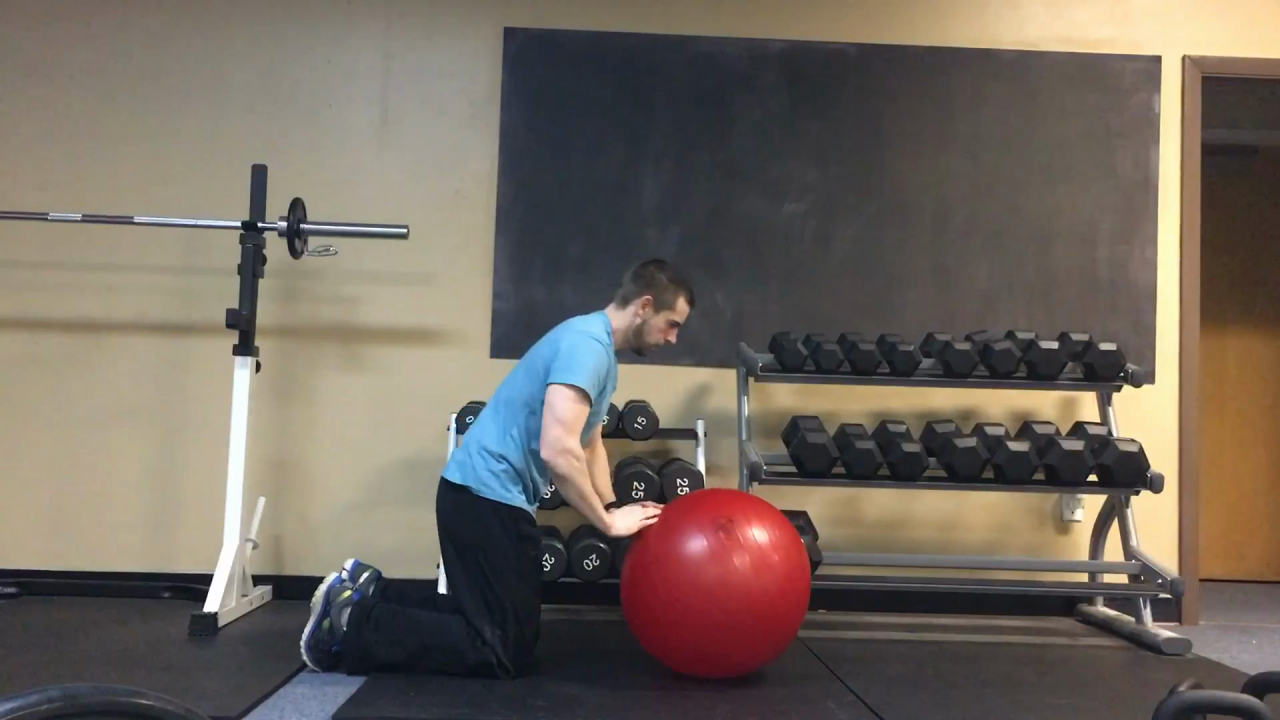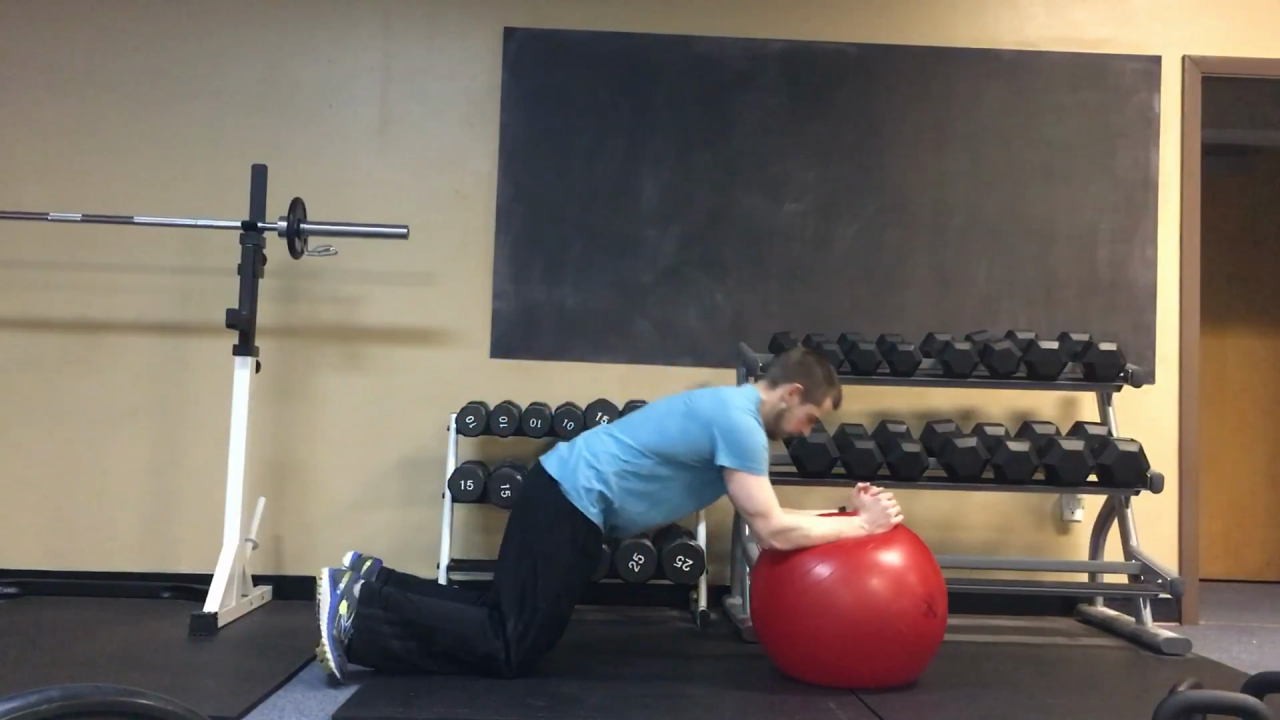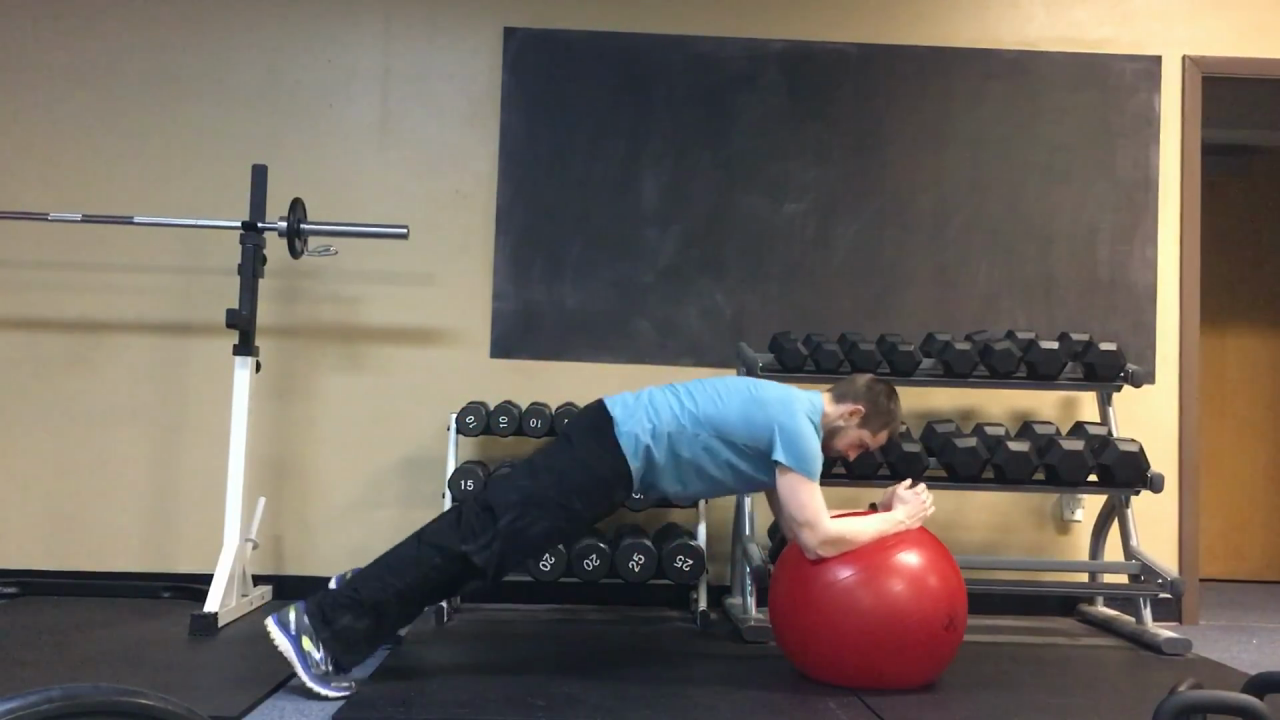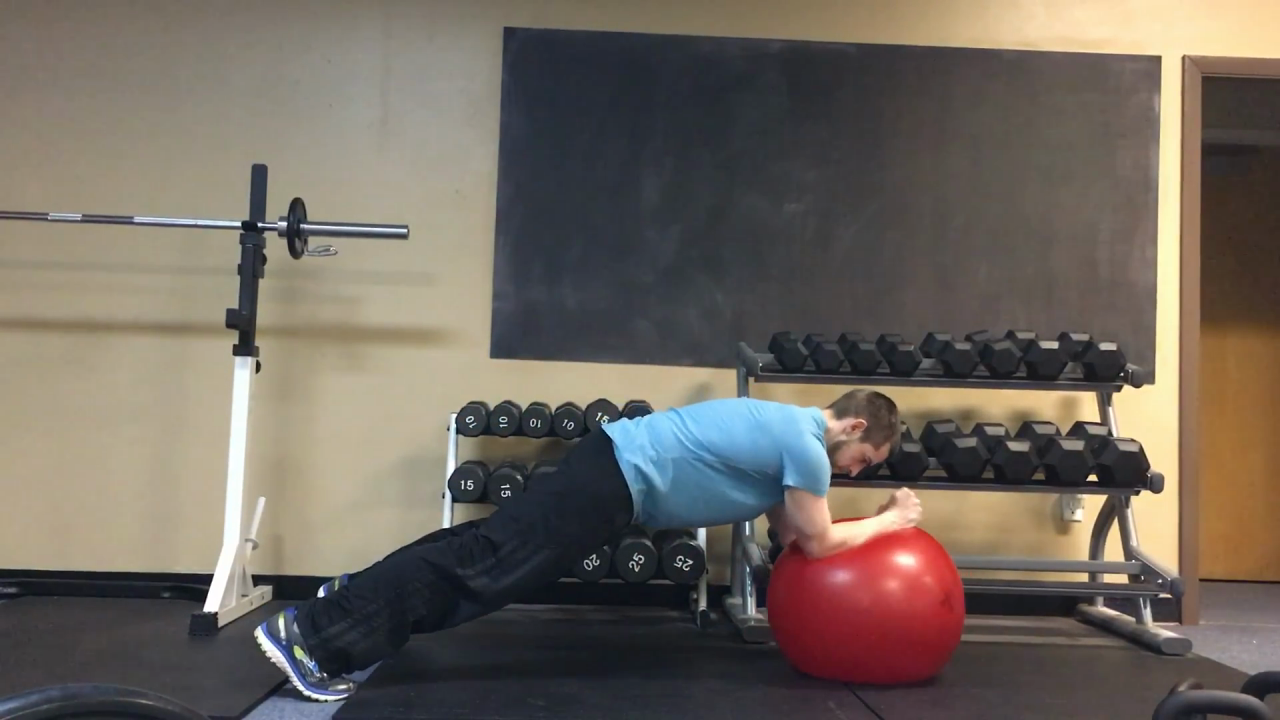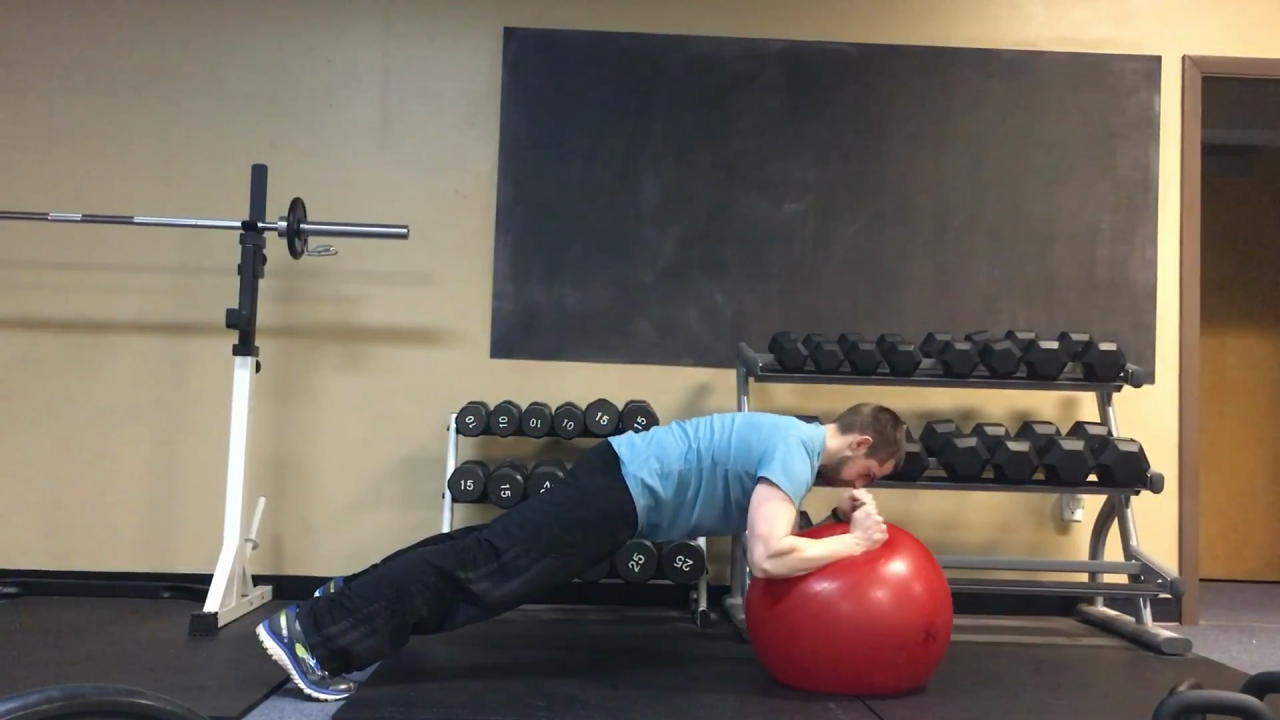
dt=1s
person 1, frame 1
left shoulder: (598, 348)
right shoulder: (587, 344)
left elbow: (591, 448)
right elbow: (559, 452)
left wrist: (616, 511)
right wrist: (607, 522)
left hip: (484, 493)
right hip: (486, 495)
left knee: (497, 627)
right knee: (505, 652)
left ankle: (366, 593)
right ankle: (350, 623)
person 1, frame 2
left shoulder: (734, 410)
right shoulder: (738, 421)
left elbow: (766, 518)
right elbow: (771, 531)
left wrist: (844, 513)
right wrist: (862, 524)
left hip: (562, 490)
right hip: (571, 500)
left knee: (505, 621)
right knee: (509, 647)
left ankle: (369, 586)
right ankle: (358, 617)
person 1, frame 3
left shoulder: (789, 413)
right shoulder: (799, 424)
left elbow: (795, 526)
right elbow: (816, 540)
left wrist: (878, 513)
right wrist: (896, 520)
left hip: (613, 437)
right hip: (617, 447)
left knee: (489, 527)
right knee: (484, 537)
left ankle: (349, 603)
right ankle: (319, 626)
person 1, frame 4
left shoulder: (789, 429)
right shoulder: (806, 447)
left elbow: (791, 532)
right elbow: (819, 546)
left wrist: (876, 518)
right wrist: (890, 521)
left hip: (612, 462)
right hip: (618, 480)
left knee: (485, 546)
right knee: (482, 566)
left ankle: (350, 595)
right ankle: (308, 633)
person 1, frame 5
left shoulder: (790, 440)
right shoulder: (794, 453)
left elbow: (778, 538)
right elbow: (768, 558)
left wrist: (846, 514)
right wrist: (857, 544)
left hip: (615, 481)
right hip: (617, 494)
left knee: (482, 554)
right knee: (481, 571)
left ankle: (346, 597)
right ankle: (307, 630)
